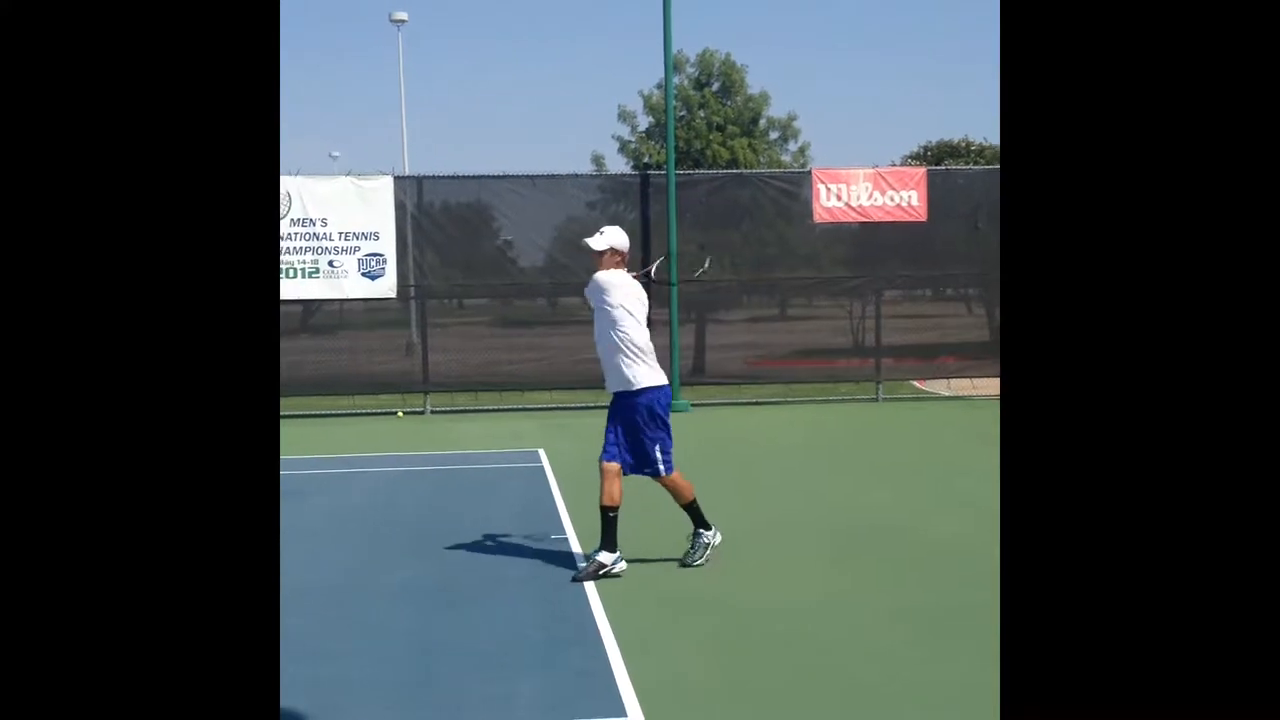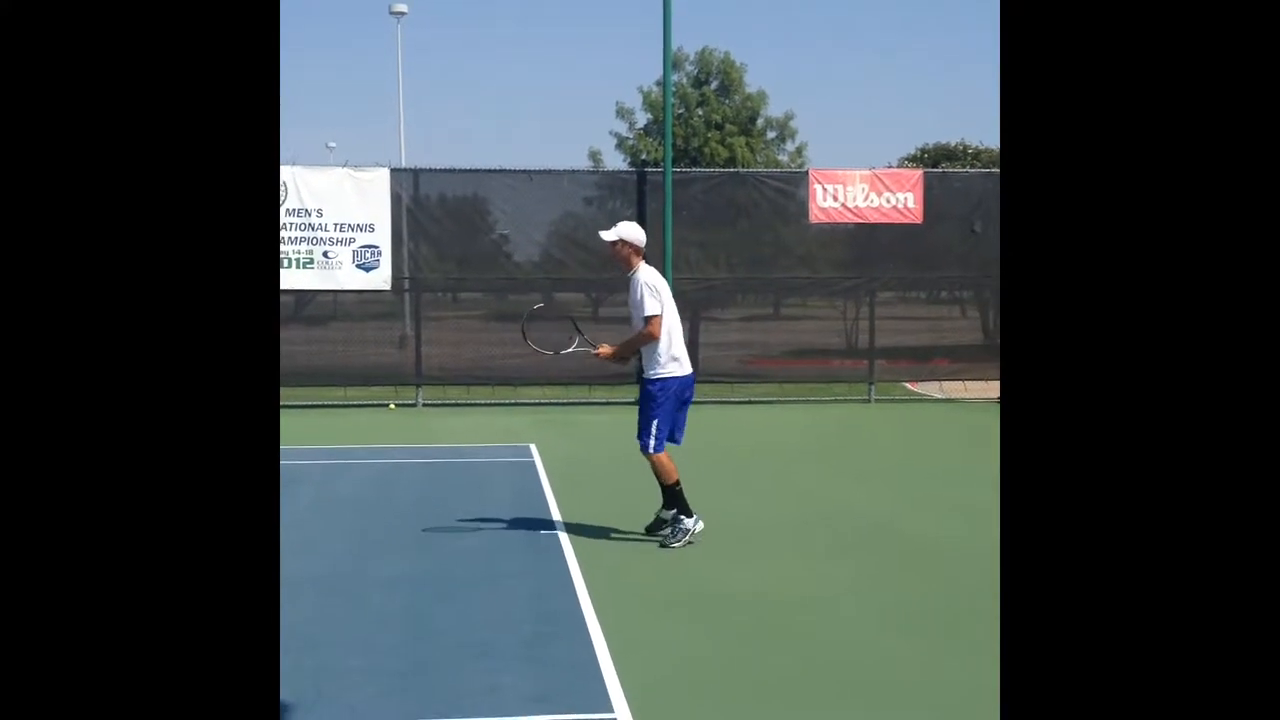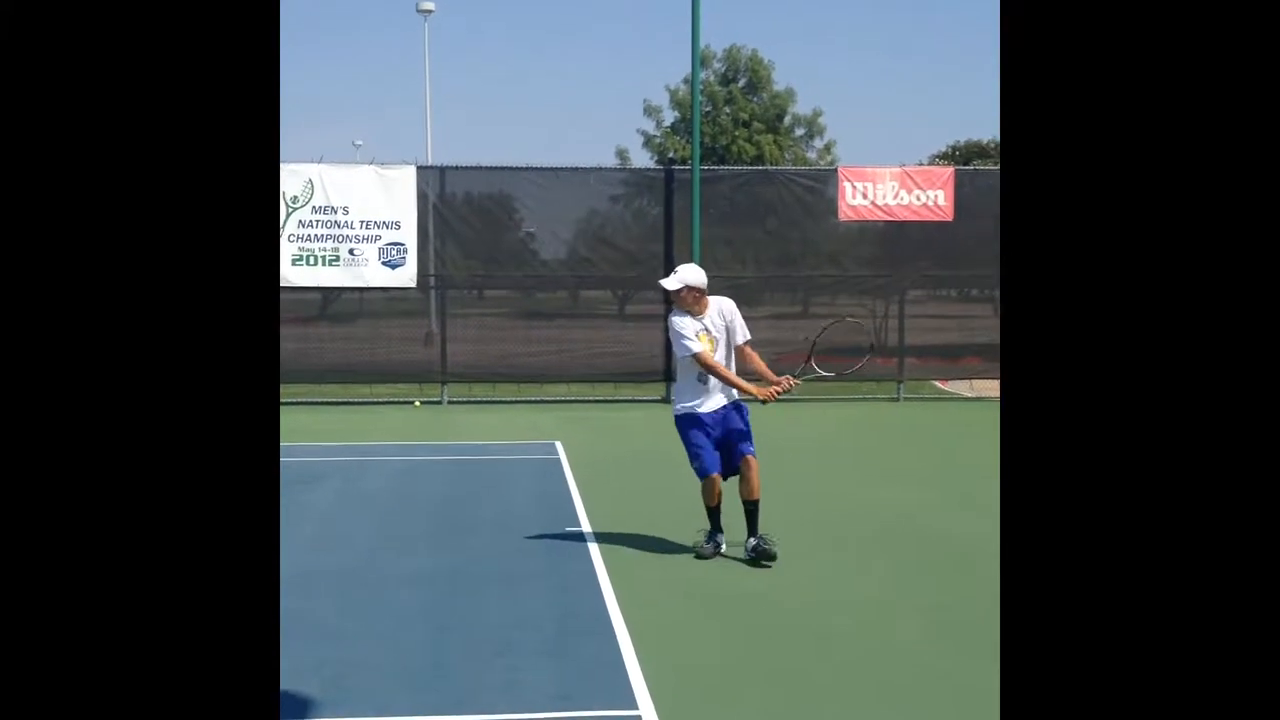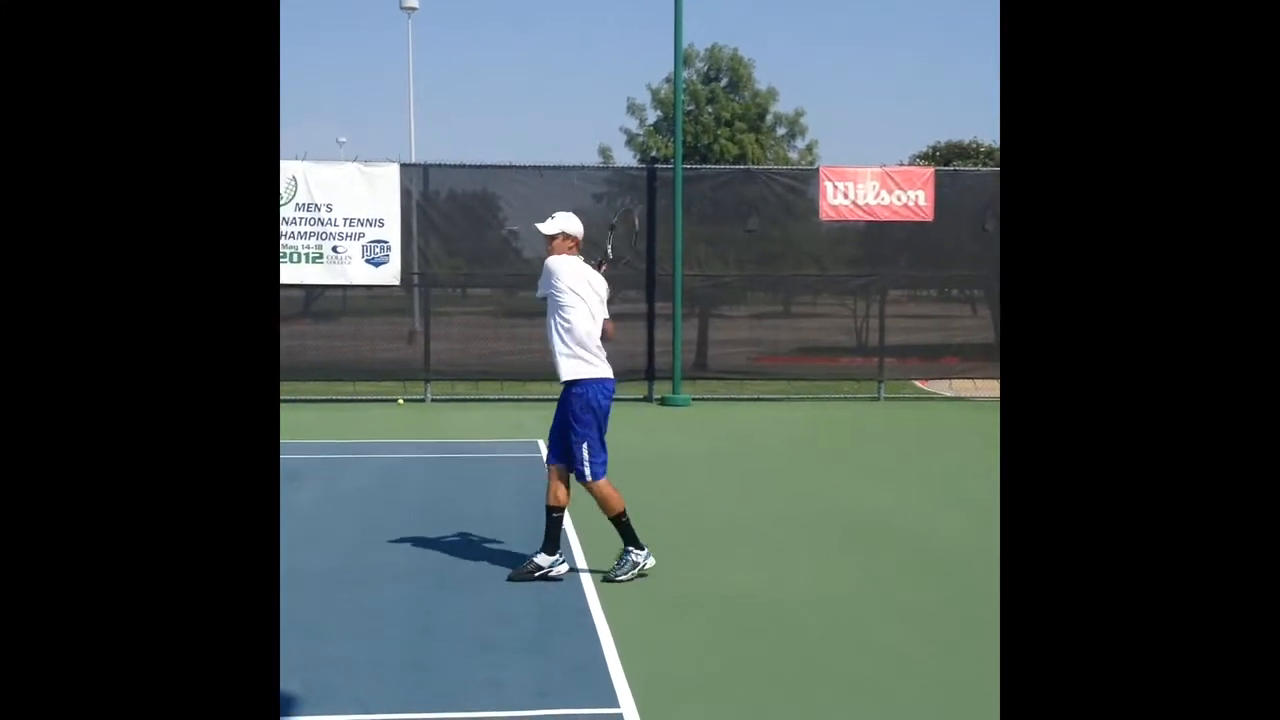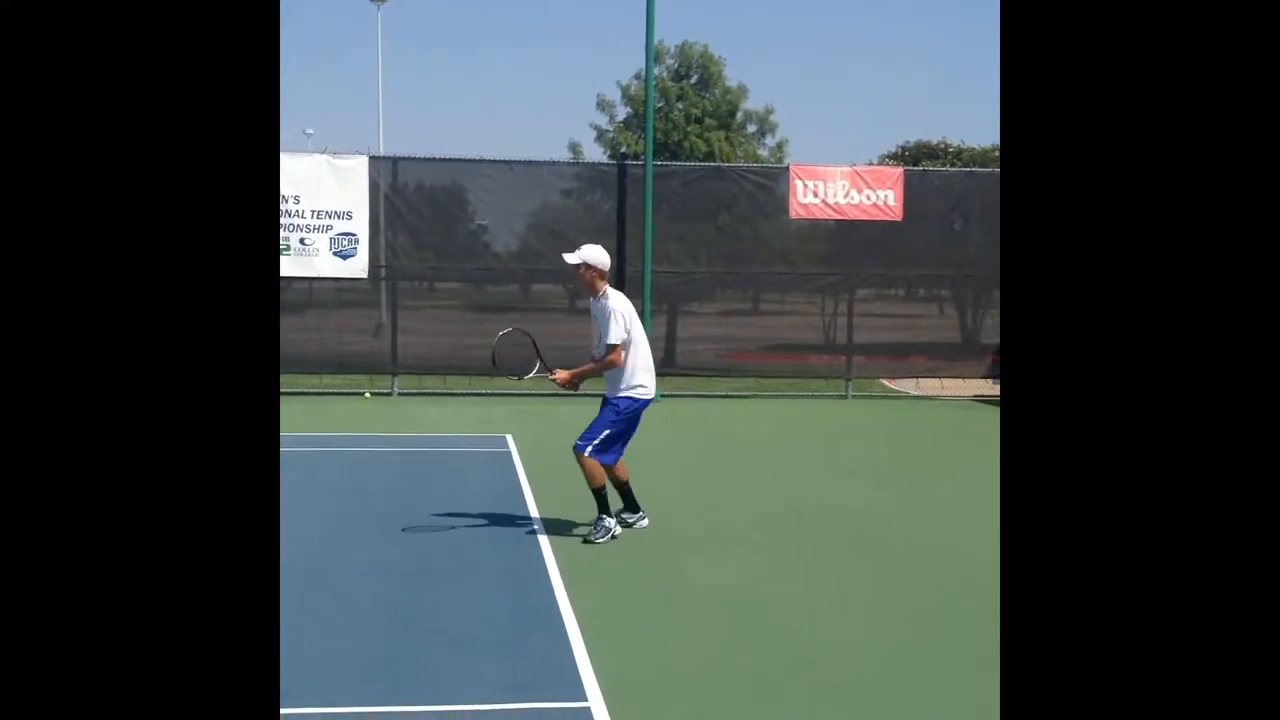
dt=1s
person 1, frame 1
left shoulder: (602, 281)
right shoulder: (632, 285)
left elbow: (592, 298)
left hip: (645, 391)
right hip: (628, 391)
left knee: (662, 471)
right knee: (610, 467)
left ankle: (705, 531)
right ankle: (609, 553)
person 1, frame 2
left shoulder: (644, 280)
right shoulder: (640, 277)
left elbow: (653, 331)
left wrist: (616, 350)
right wrist: (624, 350)
left hip: (667, 375)
right hip: (666, 373)
left knee: (651, 447)
right knee: (653, 444)
left ankle: (687, 518)
right ankle: (672, 510)
person 1, frame 3
left shoulder: (724, 307)
right shoulder: (677, 321)
left elbow: (745, 352)
right elbow: (710, 366)
left wrist: (773, 379)
right wrist: (754, 391)
left hip: (726, 404)
right hip: (691, 411)
left knee: (747, 460)
right knee: (710, 475)
left ankle: (753, 537)
right ankle: (715, 532)
person 1, frame 4
left shoulder: (555, 266)
right shoulder: (595, 278)
left elbow: (548, 295)
right elbow: (606, 332)
left hip: (587, 384)
right hip: (584, 384)
left knee: (592, 476)
right knee: (558, 468)
left ankle: (636, 551)
right ankle: (550, 557)
person 1, frame 5
left shoulder: (614, 306)
right shoulder: (596, 302)
left elbow: (614, 359)
left wrist: (572, 374)
right wrist: (579, 374)
left hip: (632, 394)
right hip: (618, 391)
left knee: (584, 451)
right knee: (607, 453)
left ankle: (607, 518)
right ankle: (633, 511)
